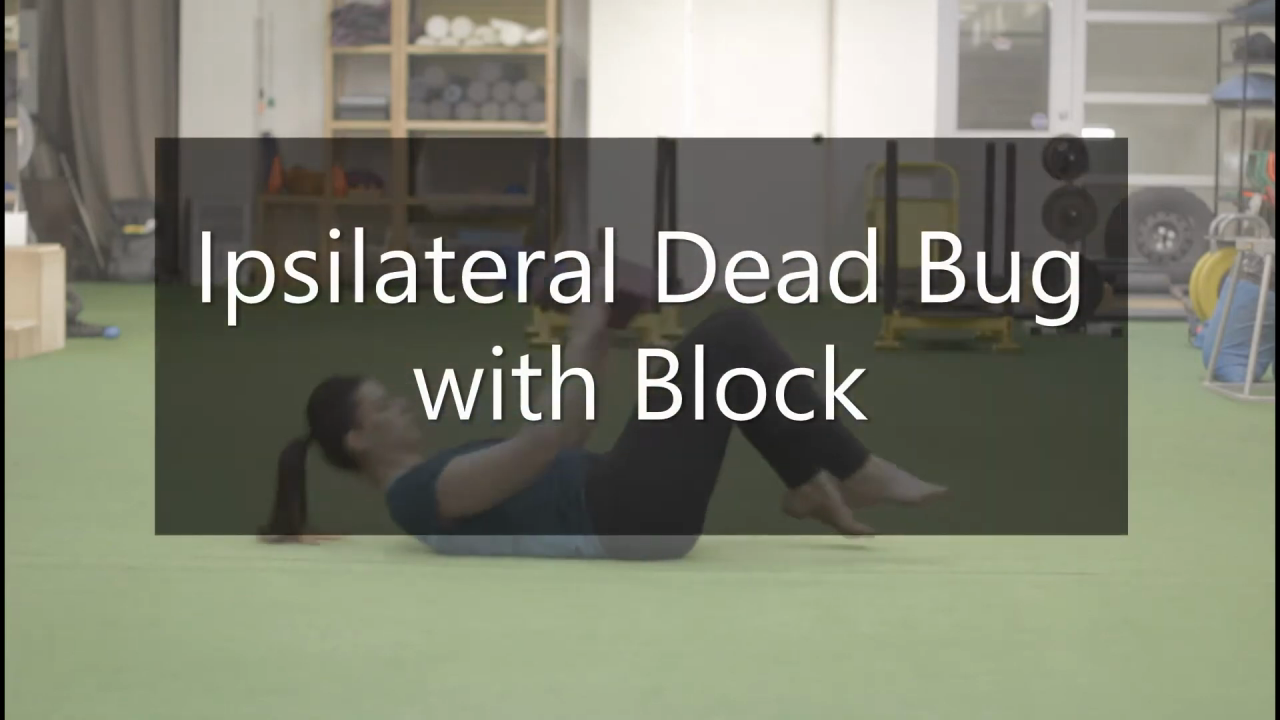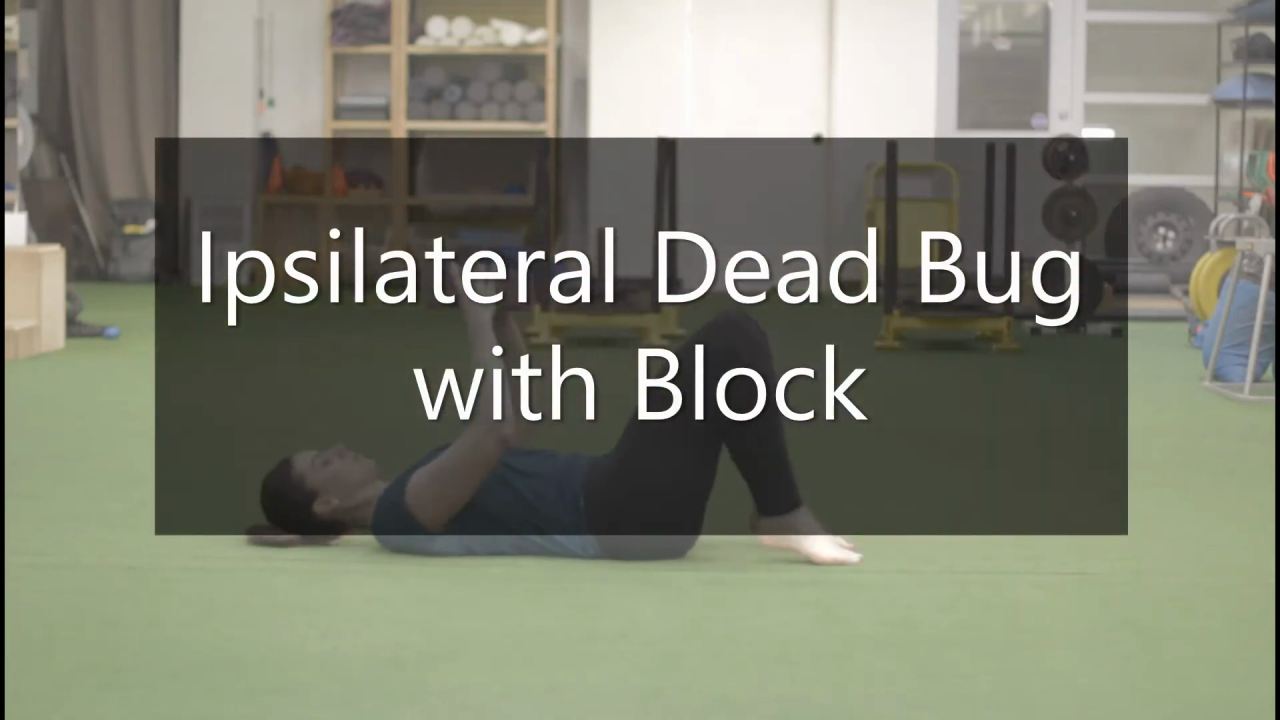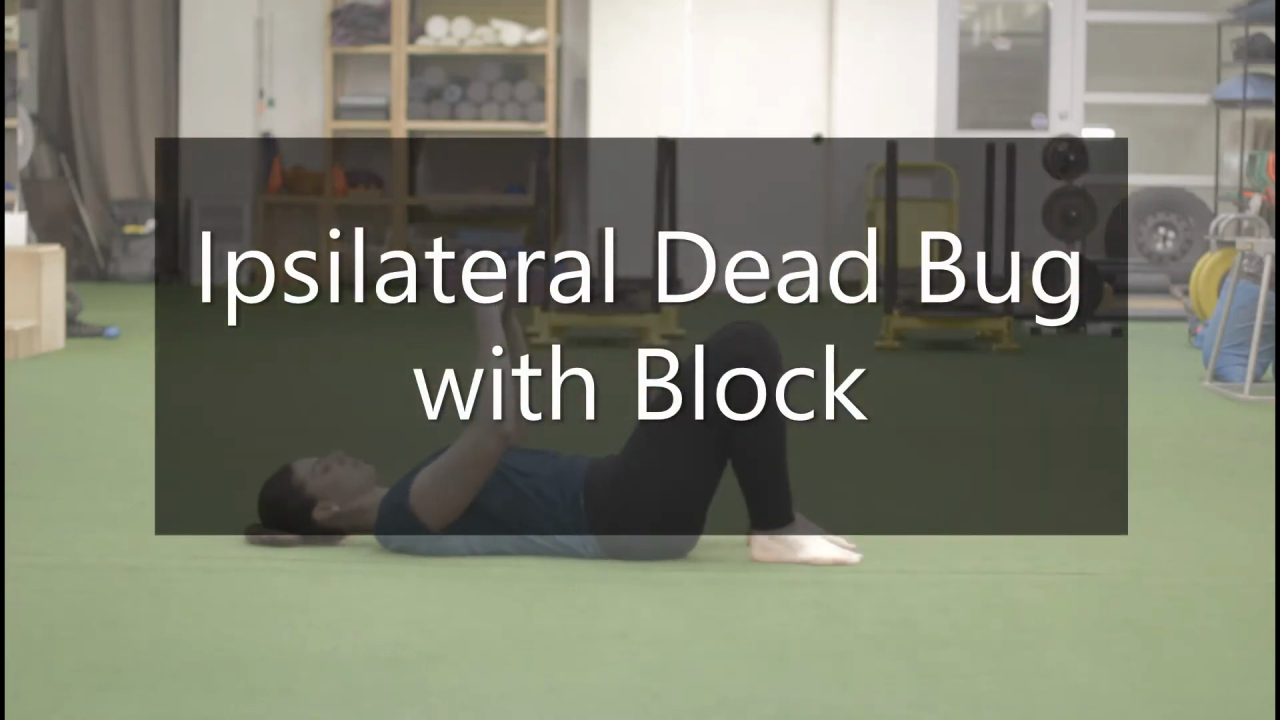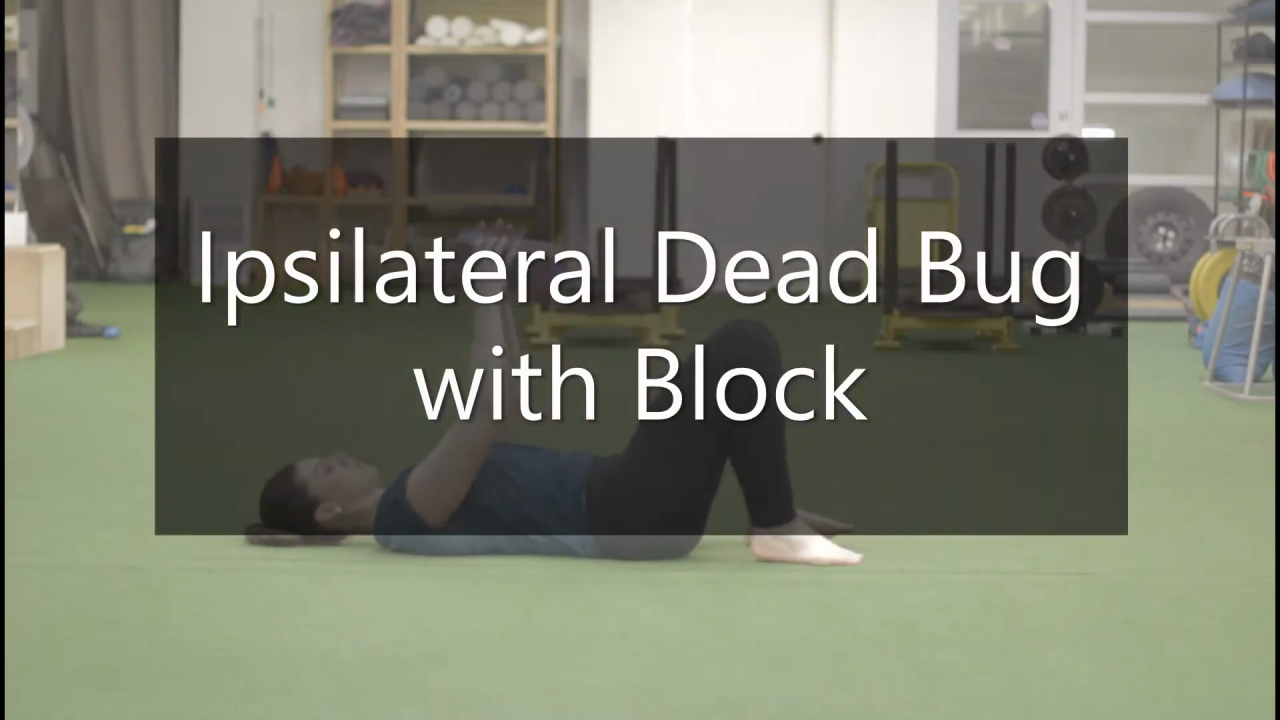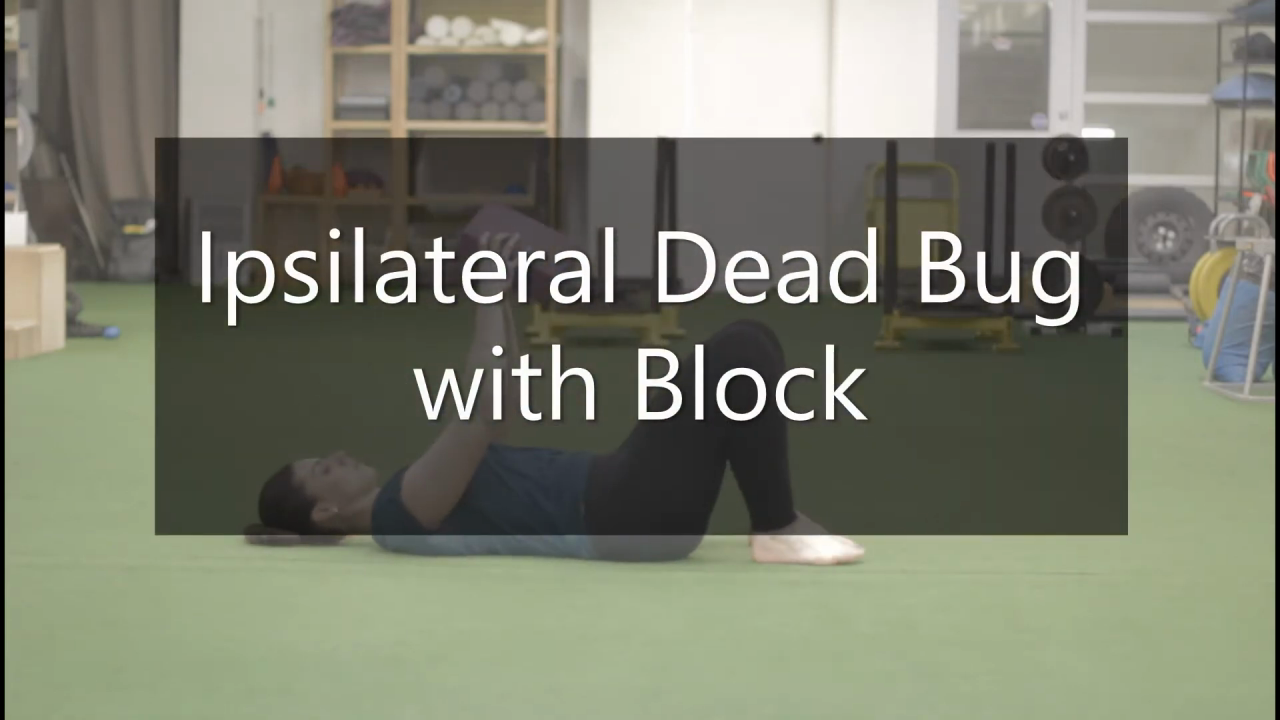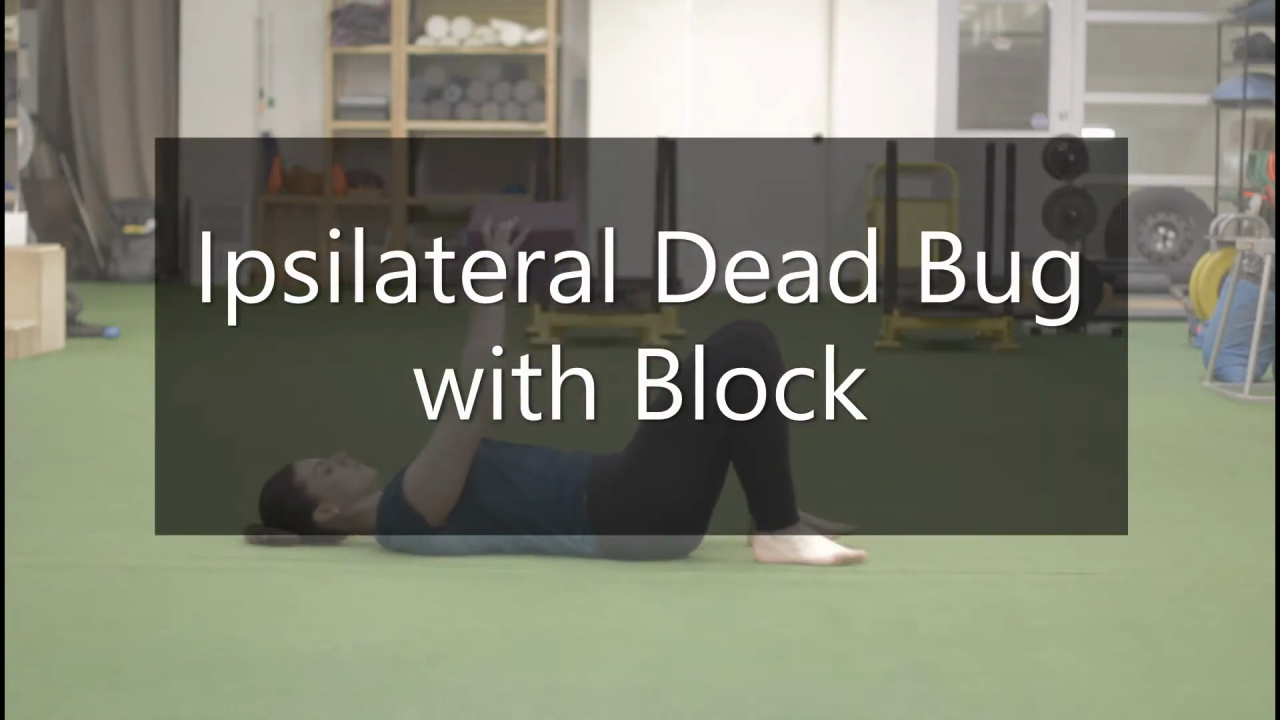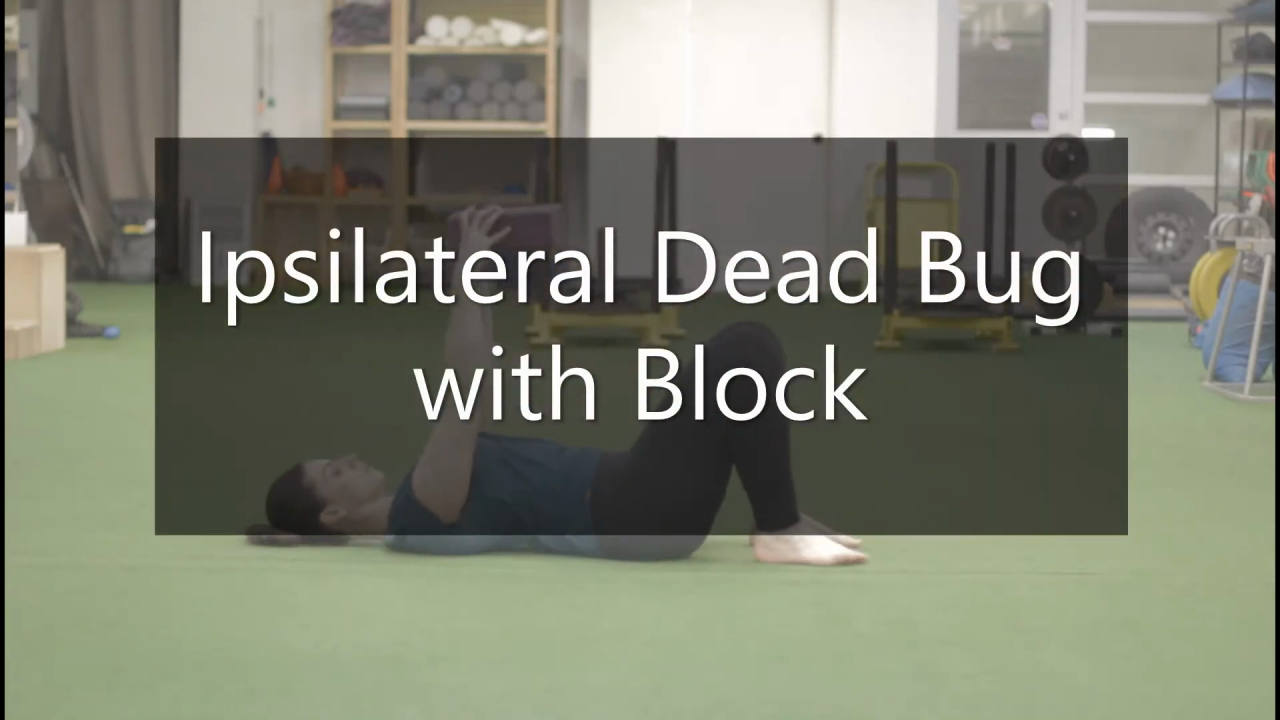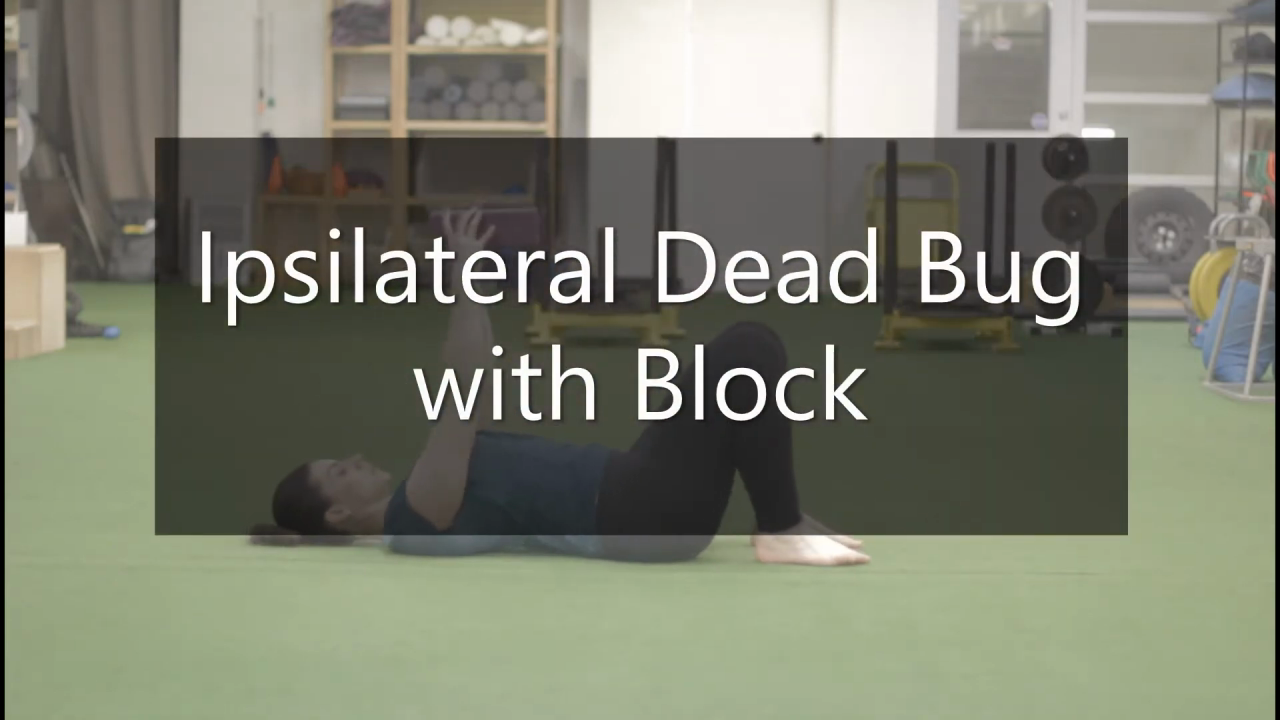
dt=0.3s
person 1, frame 1
left shoulder: (435, 473)
right shoulder: (427, 493)
left elbow: (560, 431)
right elbow: (550, 438)
left wrist: (591, 344)
right wrist: (582, 338)
left hip: (608, 502)
right hip: (623, 521)
left knee: (734, 328)
right knee: (732, 338)
left ankle: (810, 484)
right ankle: (856, 472)
person 1, frame 2
left shoulder: (419, 491)
right shoulder: (405, 515)
left elbow: (518, 414)
right elbow: (493, 430)
left wrist: (503, 316)
right wrist: (476, 322)
left hip: (618, 500)
right hip: (630, 520)
left knee: (732, 333)
right knee: (731, 342)
left ankle: (780, 510)
right ankle: (780, 517)
person 1, frame 3
left shoulder: (420, 499)
right shoulder: (408, 517)
left elbow: (512, 411)
right elbow: (497, 427)
left wrist: (505, 311)
right wrist: (485, 317)
left hip: (618, 499)
right hip: (630, 519)
left knee: (744, 341)
right knee: (745, 353)
left ankle: (778, 519)
right ankle: (775, 531)
person 1, frame 4
left shoulder: (421, 493)
right shoulder: (403, 516)
left elbow: (502, 395)
right elbow: (483, 412)
left wrist: (498, 297)
right wrist: (484, 302)
left hip: (619, 497)
right hip: (630, 520)
left knee: (743, 341)
right knee: (744, 346)
left ankle: (778, 512)
right ankle: (777, 526)
person 1, frame 5
left shoulder: (418, 495)
right shoulder: (403, 516)
left elbow: (502, 396)
right elbow: (480, 411)
left wrist: (501, 291)
right wrist: (488, 296)
left hip: (618, 496)
right hip: (630, 517)
left knee: (746, 341)
right knee: (742, 355)
left ankle: (779, 515)
right ankle: (776, 530)
person 1, frame 6
left shoulder: (419, 494)
right shoulder: (406, 518)
left elbow: (481, 395)
right elbow: (472, 398)
left wrist: (495, 280)
right wrist: (492, 280)
left hip: (623, 498)
right hip: (633, 517)
left knee: (745, 341)
right knee: (742, 356)
left ankle: (781, 518)
right ankle: (779, 530)
person 1, frame 7
left shoulder: (422, 498)
right shoulder: (418, 519)
right wrist: (470, 271)
left hip: (625, 494)
right hip: (638, 517)
left knee: (747, 342)
right knee: (744, 355)
left ankle: (782, 520)
right ankle: (780, 531)
person 1, frame 8
left shoulder: (426, 494)
right shoulder: (416, 521)
left elbow: (478, 388)
right wrist: (464, 275)
left hip: (630, 495)
right hip: (643, 518)
left knee: (749, 343)
right knee: (748, 352)
left ankle: (783, 518)
right ankle: (781, 531)
